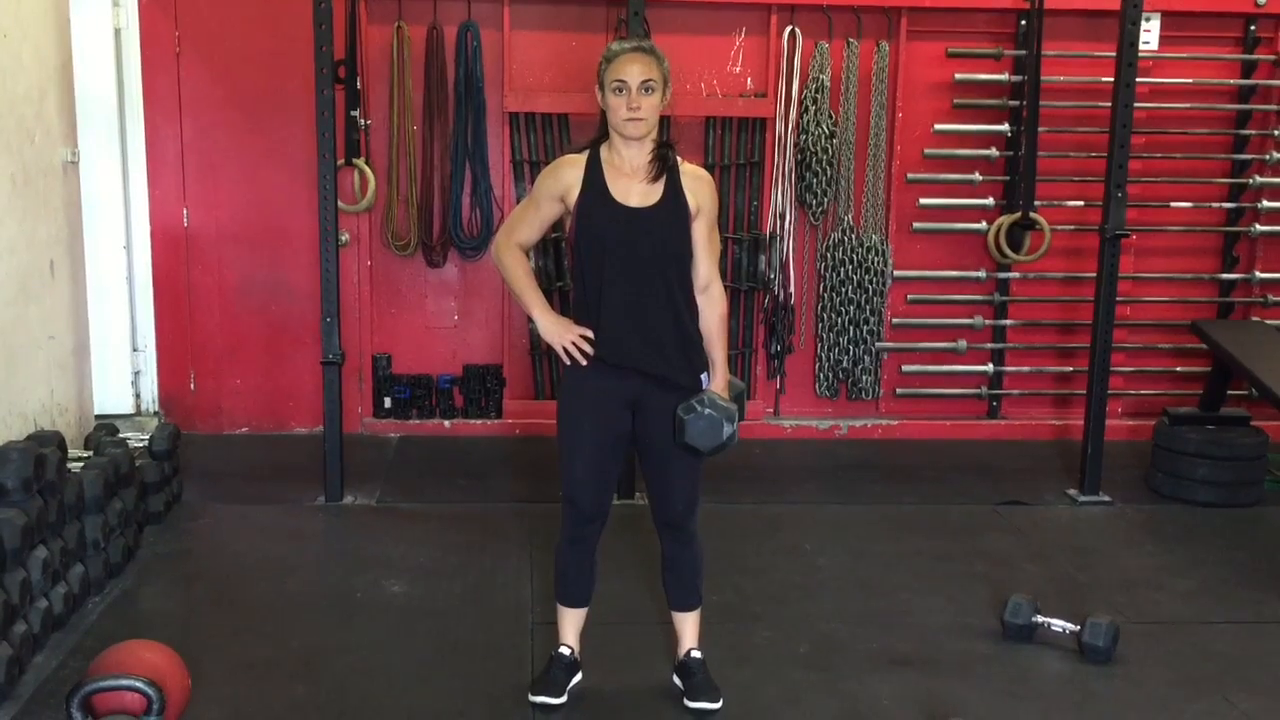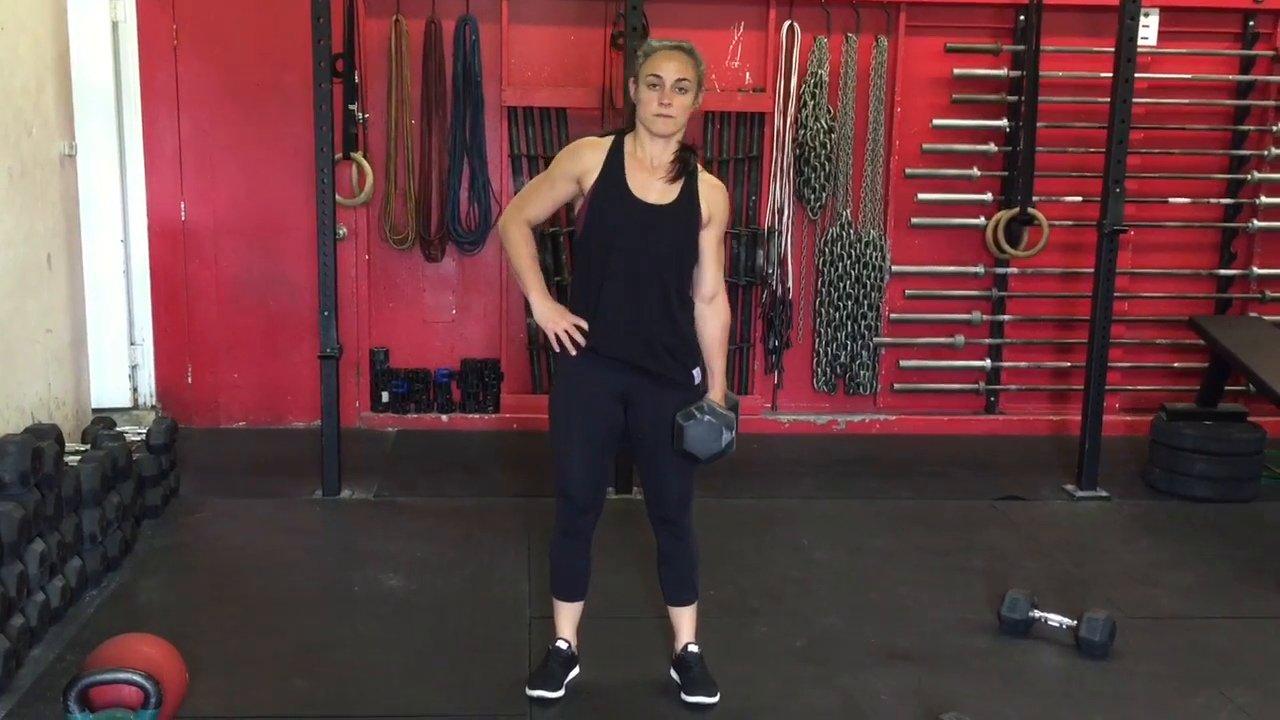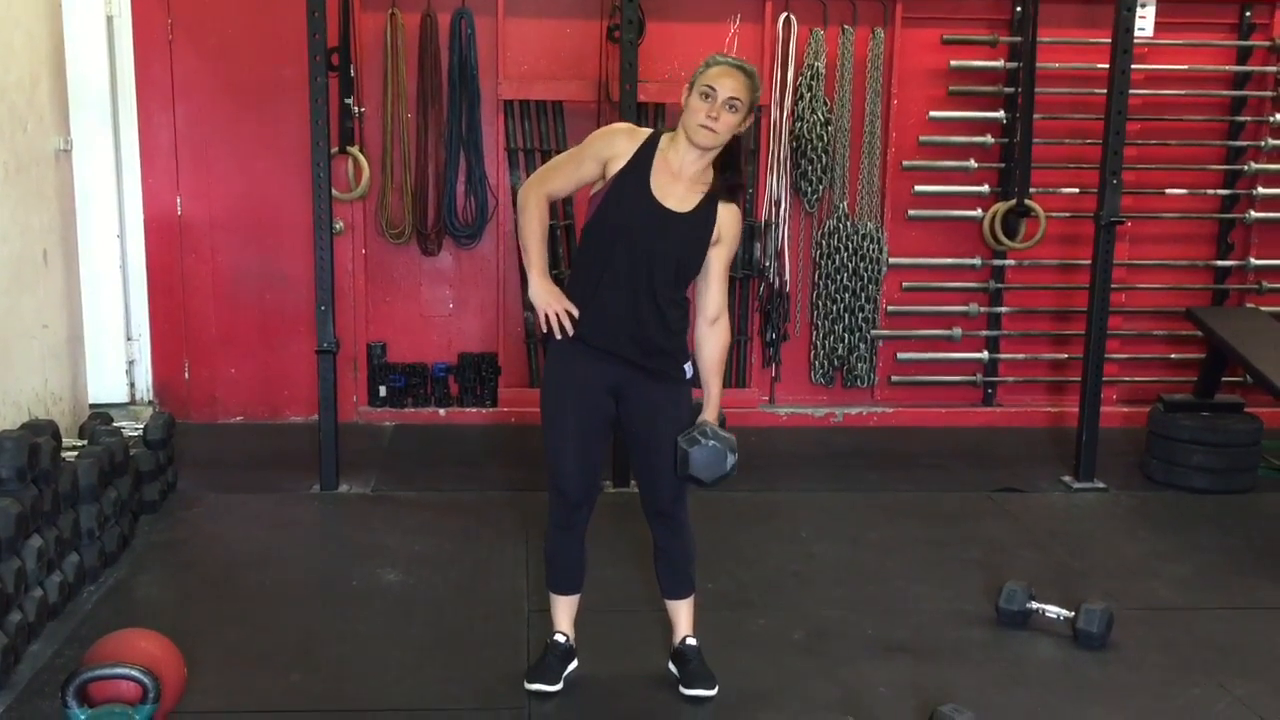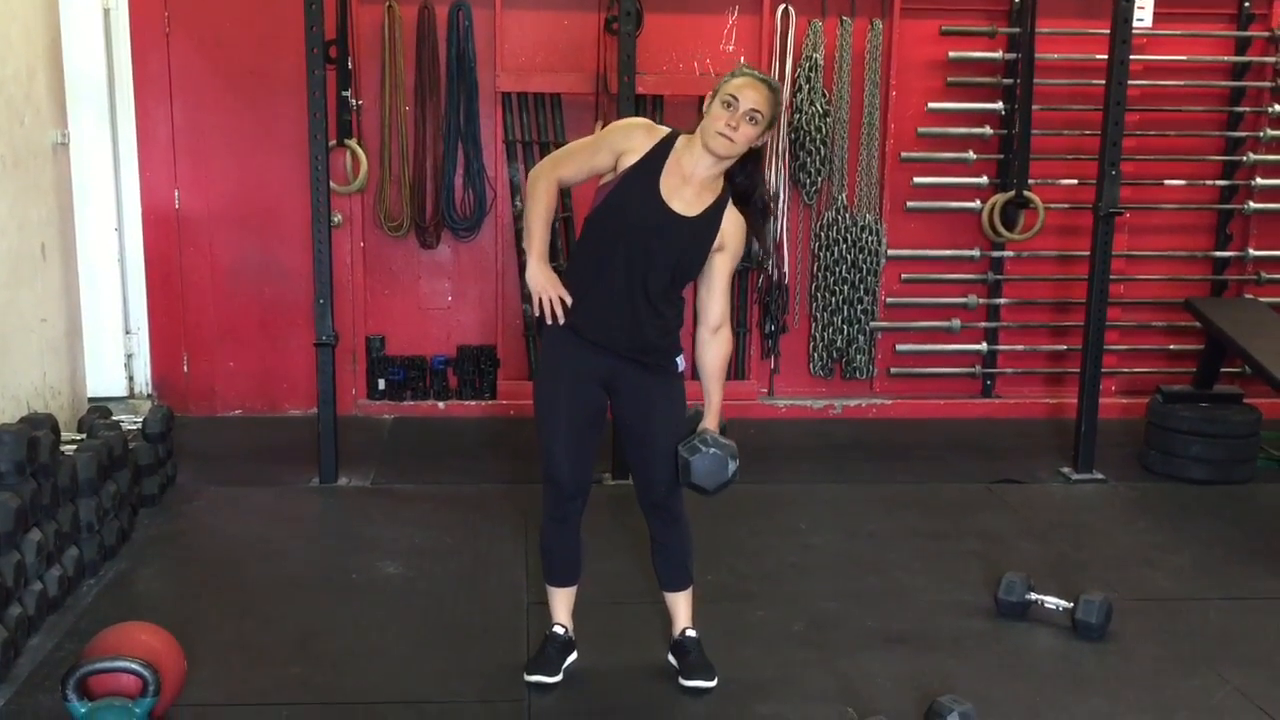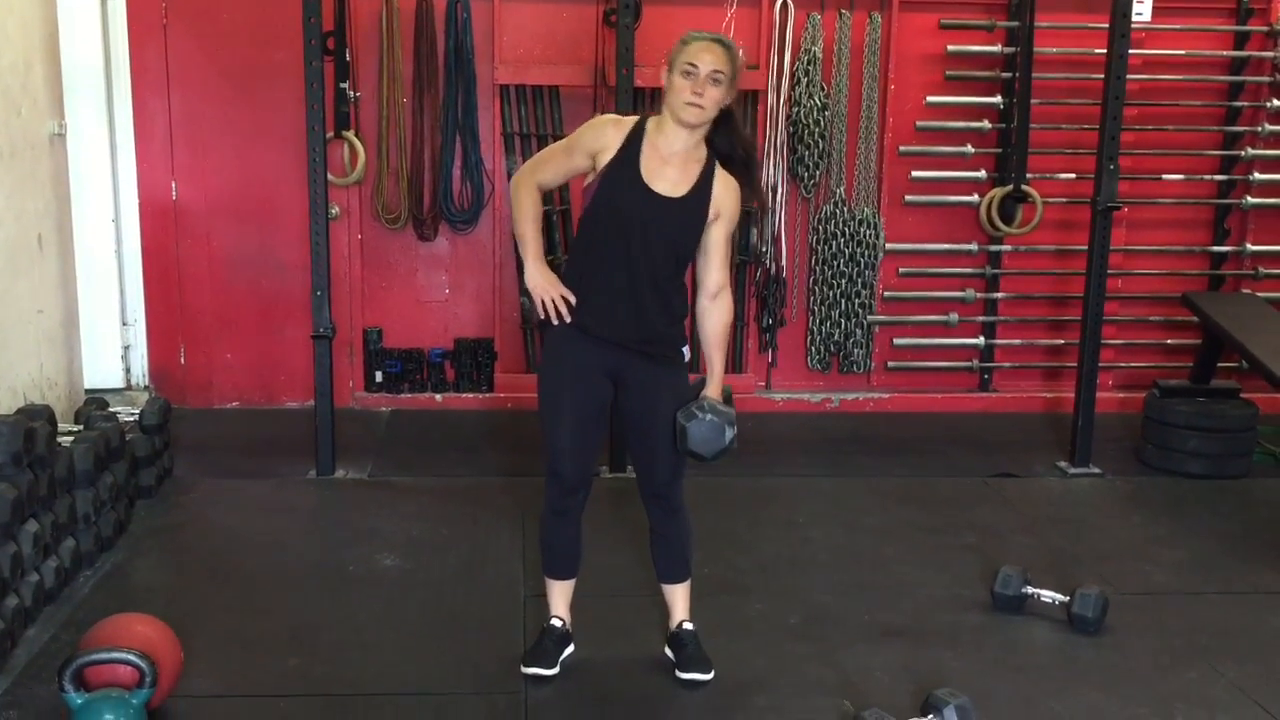
dt=0.5s
person 1, frame 1
left shoulder: (694, 184)
right shoulder: (571, 175)
left elbow: (708, 287)
right elbow: (508, 245)
left wrist: (721, 375)
right wrist: (545, 319)
left hip: (675, 377)
right hip: (595, 374)
left knee: (677, 518)
right knee: (582, 514)
left ankle: (689, 657)
right ankle: (566, 654)
person 1, frame 2
left shoulder: (709, 192)
right shoulder: (589, 158)
left elbow: (710, 297)
right elbow: (516, 220)
left wrist: (717, 384)
right wrist: (541, 303)
left hip: (669, 375)
right hip: (589, 365)
left knee: (672, 512)
right knee: (576, 507)
left ankle: (686, 650)
right ankle: (564, 647)
person 1, frame 3
left shoulder: (725, 214)
right shoulder: (622, 144)
left elbow: (711, 317)
right elbow: (536, 192)
left wrist: (712, 408)
right wrist: (538, 280)
left hip: (659, 371)
right hip: (579, 355)
left knee: (667, 505)
right knee: (570, 498)
left ankle: (685, 643)
right ankle: (562, 639)
person 1, frame 4
left shoulder: (729, 222)
right shoulder: (636, 139)
left elbow: (714, 324)
right elbow: (546, 175)
left wrist: (712, 416)
right wrist: (536, 264)
left hip: (651, 364)
right hip: (573, 346)
left knee: (662, 496)
right knee: (564, 490)
left ankle: (684, 634)
right ankle: (560, 631)
person 1, frame 5
left shoulder: (723, 187)
right shoulder: (610, 134)
left elbow: (714, 292)
right elbow: (527, 181)
left wrist: (715, 380)
right wrist: (535, 268)
left hip: (658, 354)
right hip: (578, 338)
left knee: (663, 488)
right knee: (567, 482)
left ankle: (681, 628)
right ankle: (557, 623)
